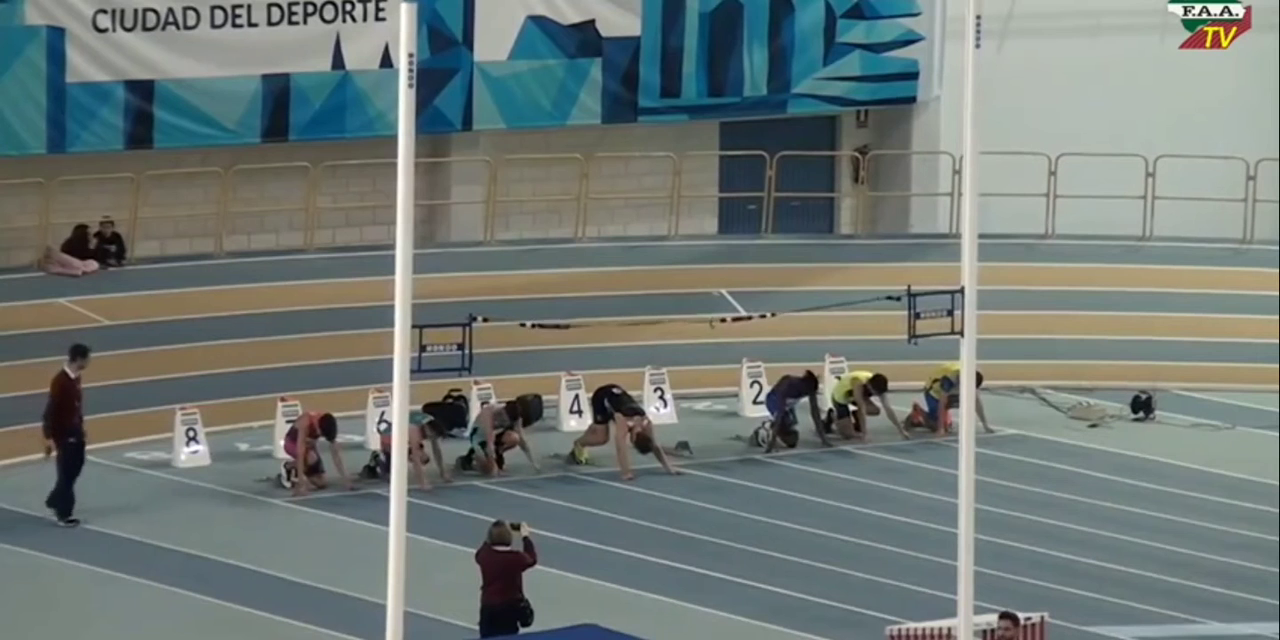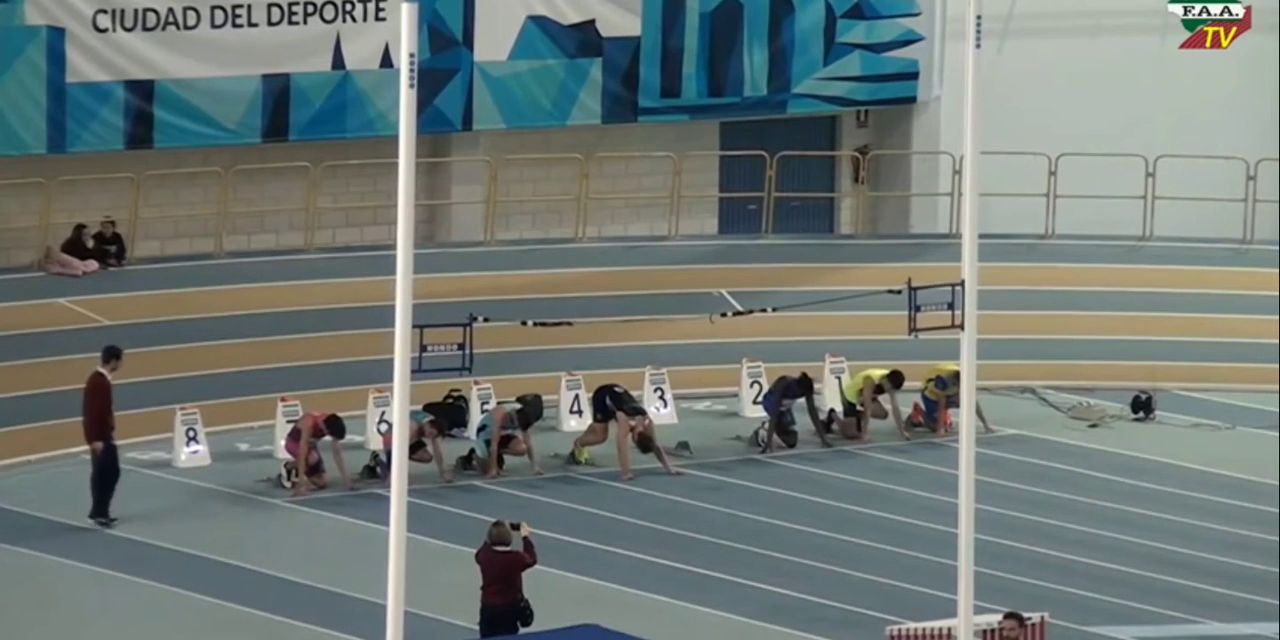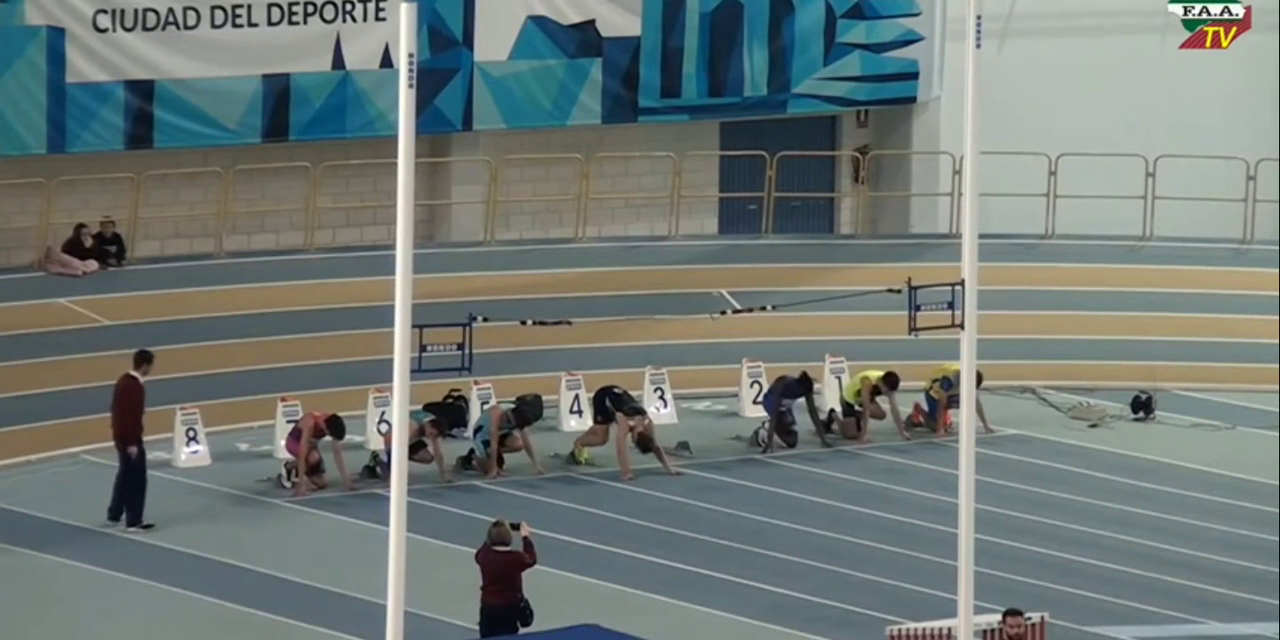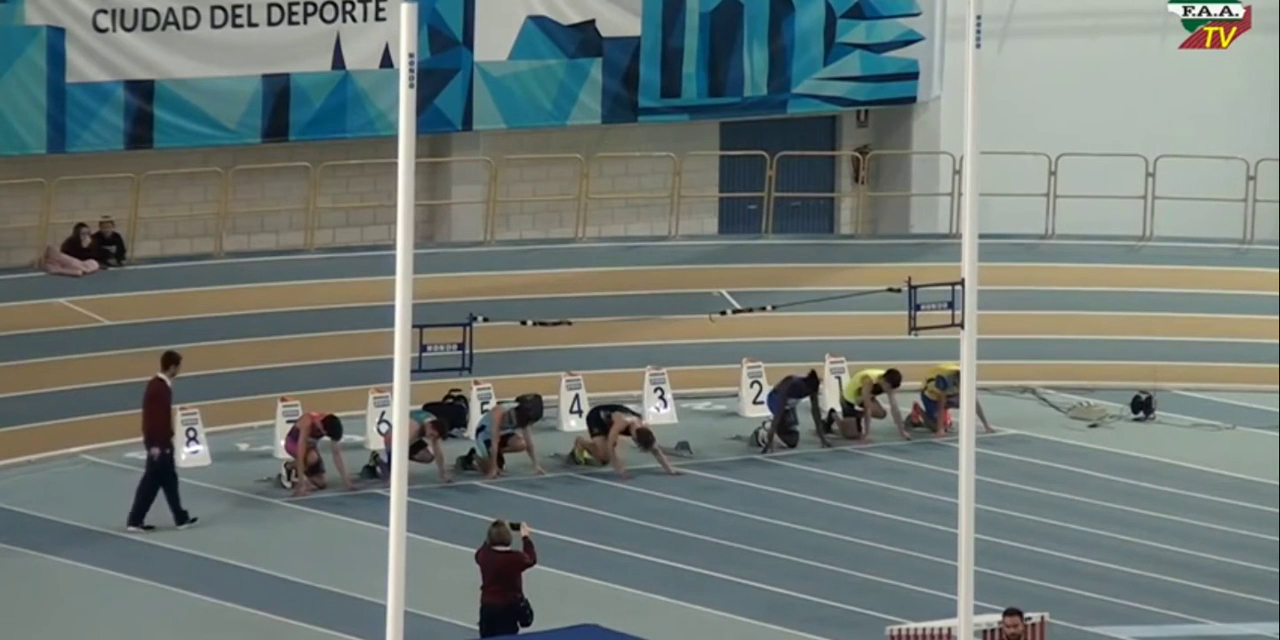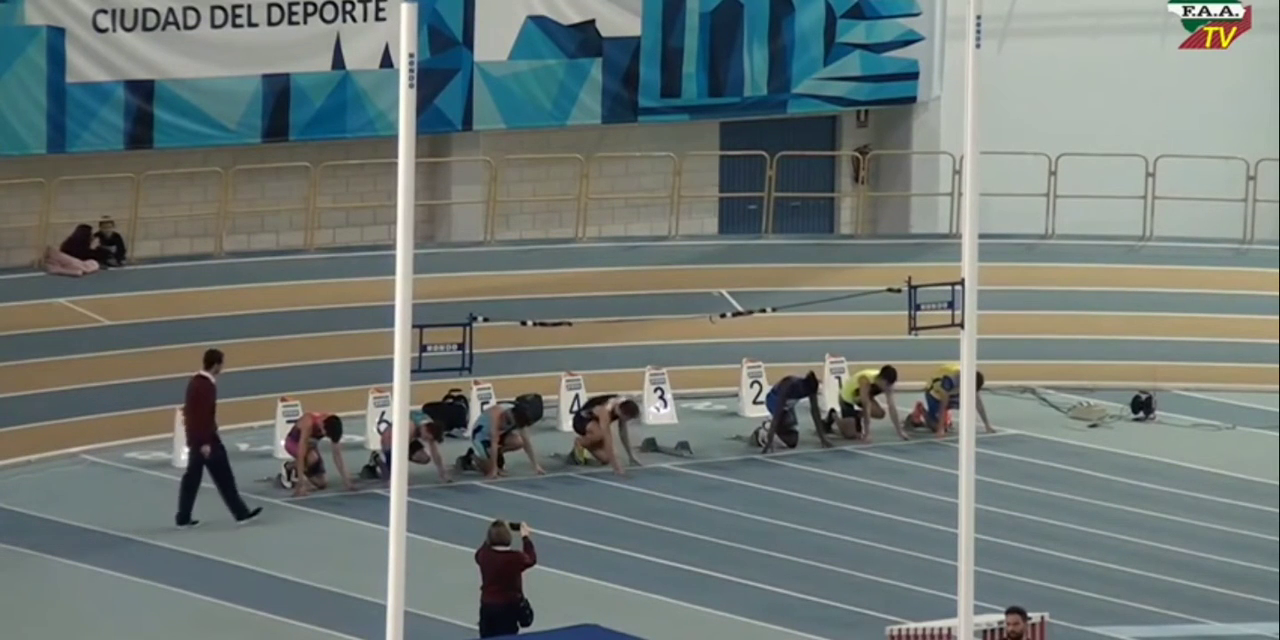
dt=0.7s
person 1, frame 1
left shoulder: (76, 377)
right shoulder: (60, 381)
right elbow: (50, 410)
left wrist: (80, 426)
right wrist: (48, 437)
left hip: (75, 430)
right hip: (64, 433)
left knee: (74, 467)
right knee: (67, 471)
left ankle: (55, 501)
right ankle: (63, 514)
person 1, frame 2
left shoulder: (99, 379)
right shoulder: (100, 382)
right elbow: (94, 412)
right wrist: (96, 439)
left hip: (102, 434)
right hip: (100, 436)
left knee: (100, 474)
right knee: (110, 473)
left ankle: (100, 513)
right ankle: (98, 512)
person 1, frame 3
left shoulder: (124, 380)
right shoulder: (135, 386)
right elbow: (132, 416)
right wrist: (132, 443)
left hip: (120, 435)
right hip: (130, 438)
left knee: (125, 475)
right knee: (137, 478)
left ankle: (114, 514)
right ankle: (133, 521)
person 1, frame 4
left shoulder: (157, 384)
right shoulder: (160, 388)
right elbow: (156, 418)
right wrist: (155, 444)
left hip: (161, 440)
right hip: (158, 442)
left knee: (169, 478)
right knee: (151, 481)
left ankle: (181, 518)
right ankle: (135, 521)
person 1, frame 5
left shoulder: (195, 382)
right shoulder: (207, 386)
right elbow: (204, 416)
right wrist: (205, 442)
left hip: (194, 436)
right hip: (206, 438)
left knee: (192, 477)
right knee: (224, 476)
left ankle: (183, 518)
right ankle: (242, 513)
